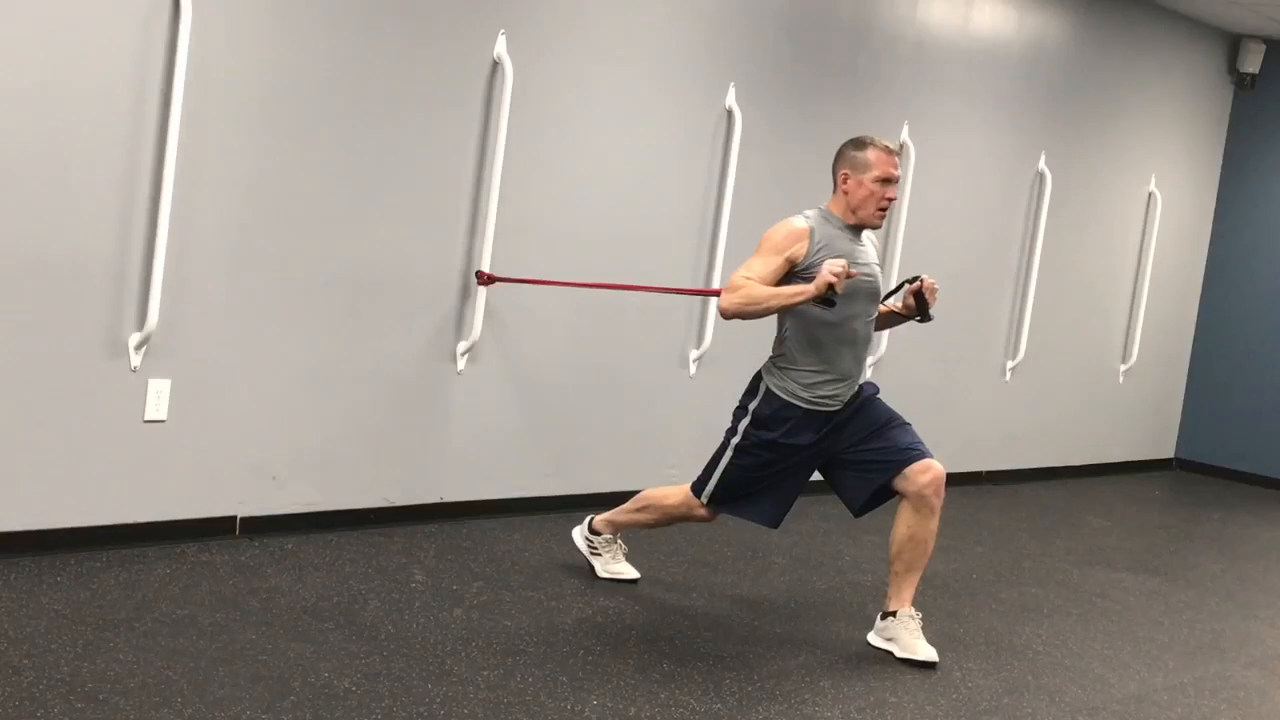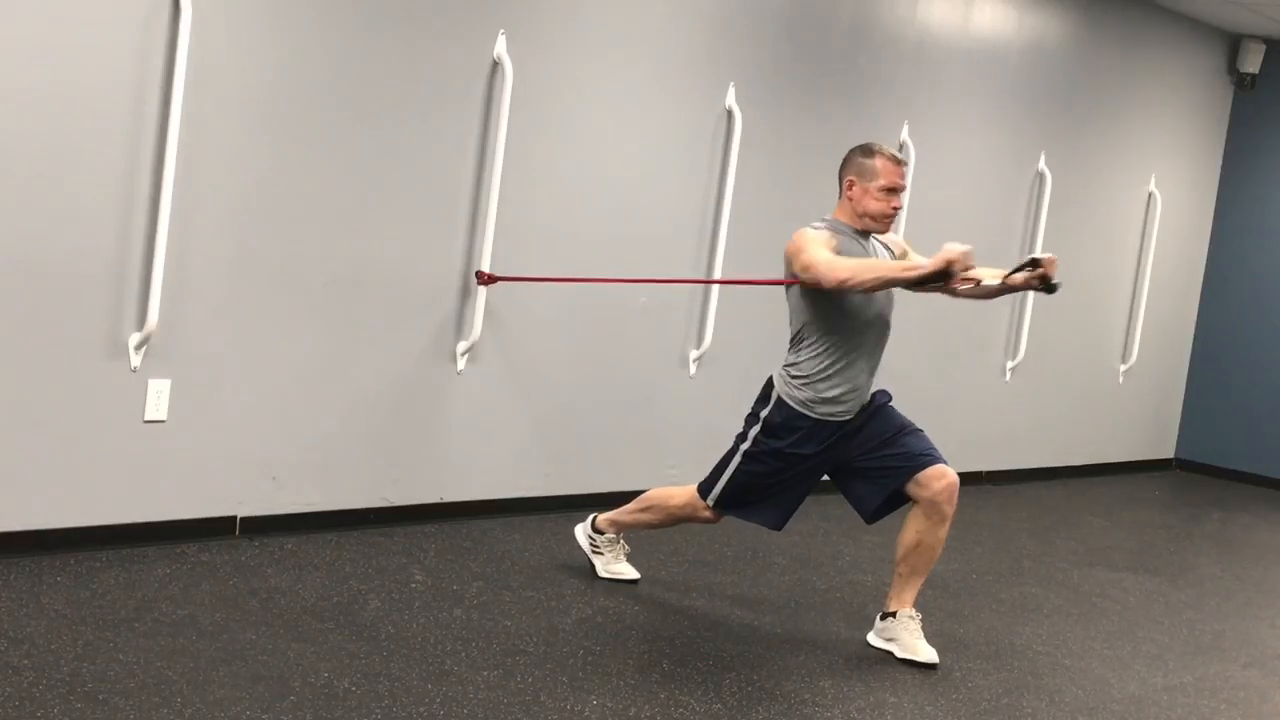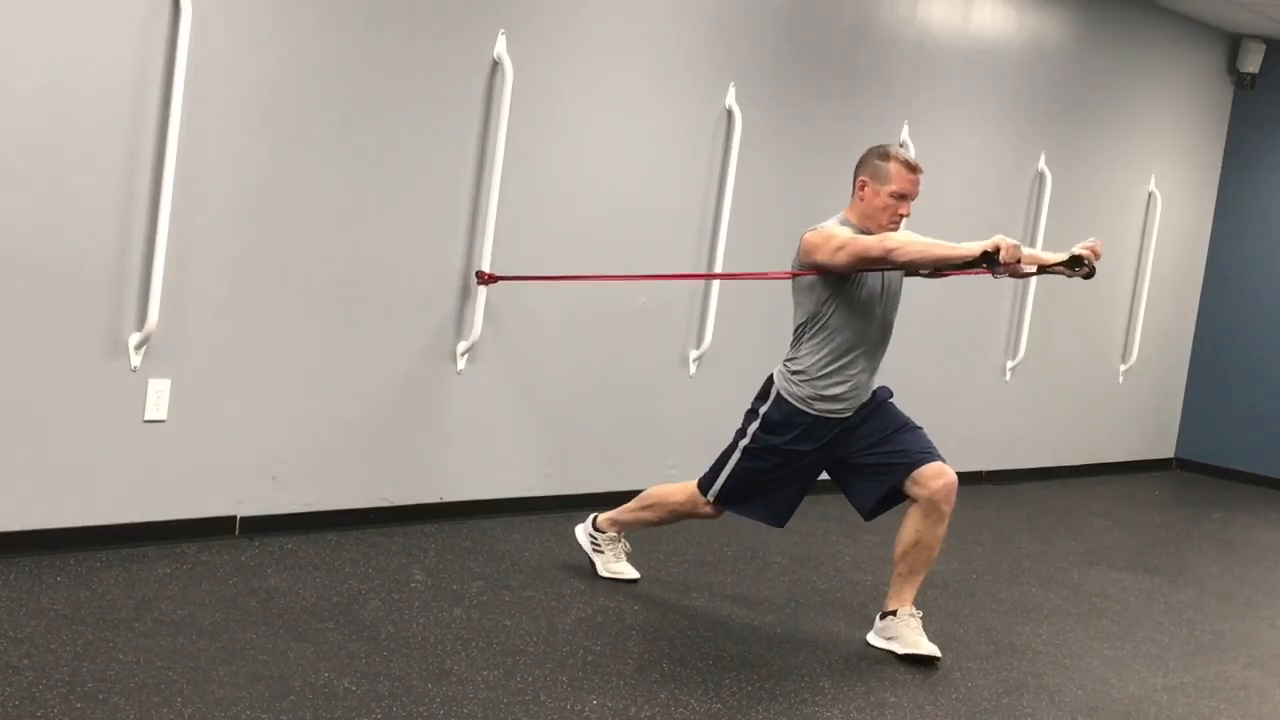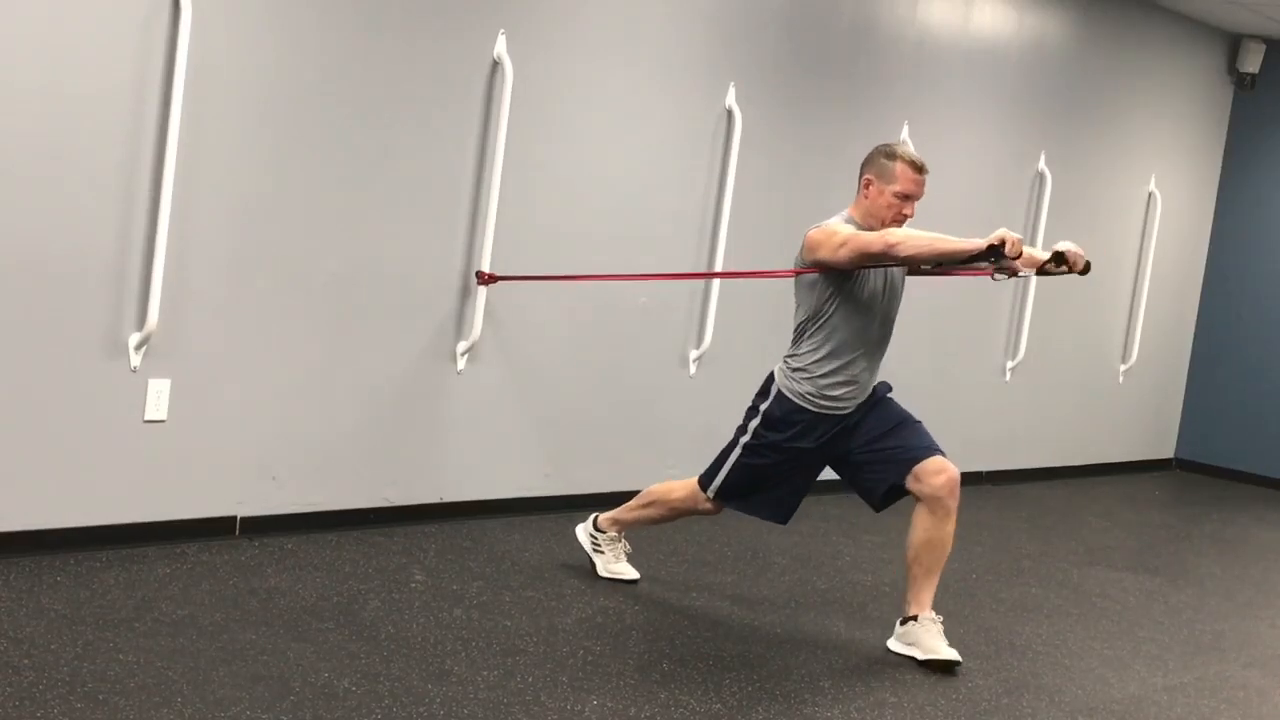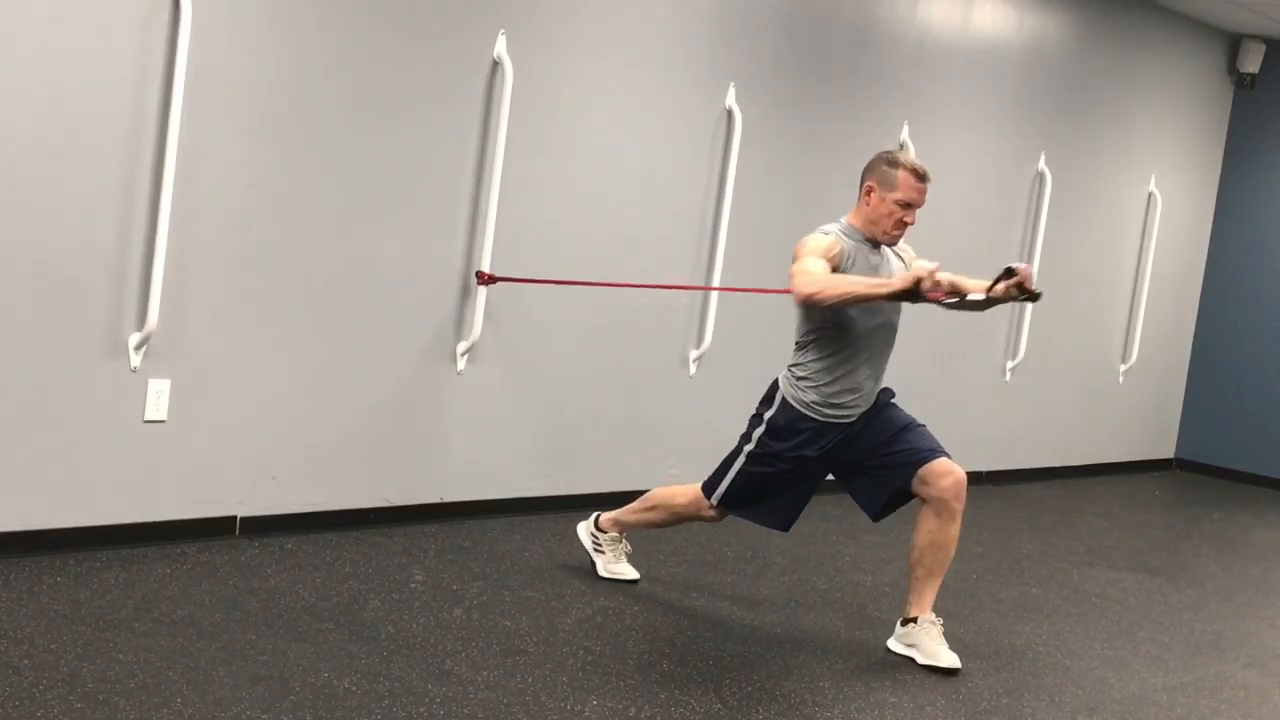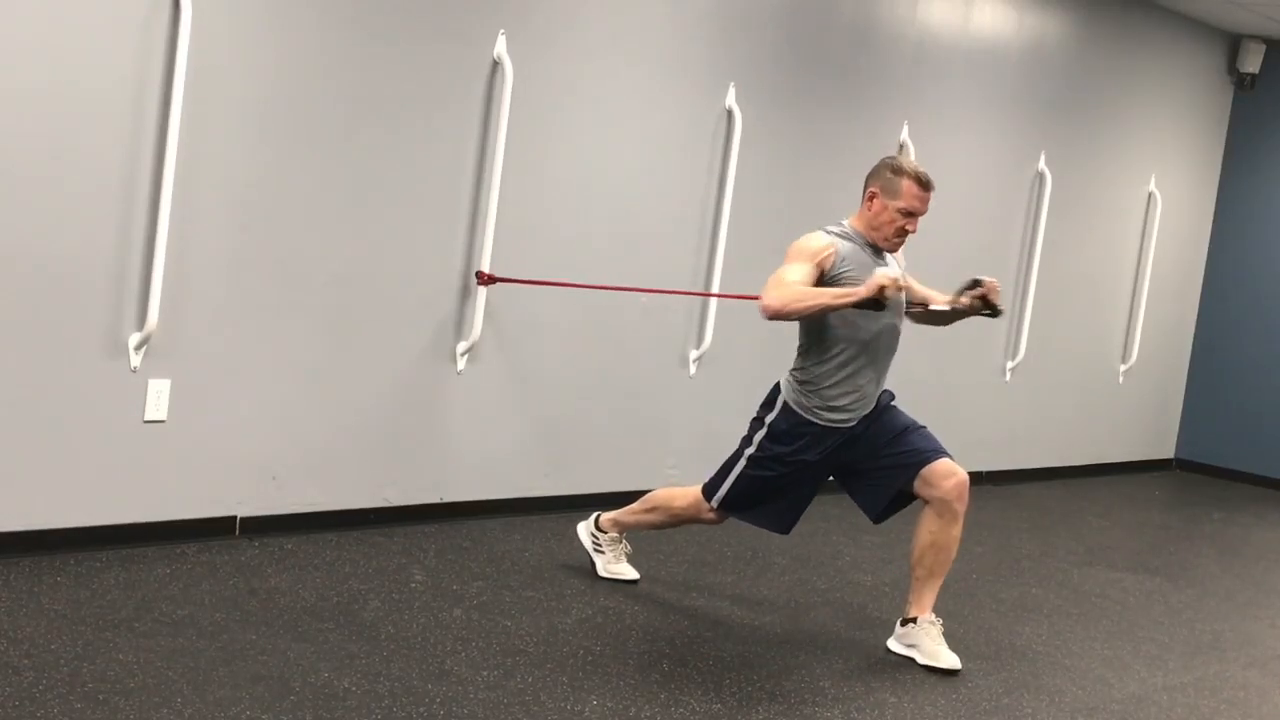
dt=0.5s
person 1, frame 1
left shoulder: (865, 241)
right shoulder: (798, 233)
right elbow: (732, 301)
left wrist: (903, 310)
right wrist: (811, 290)
left hip: (850, 404)
right hip: (784, 407)
left knee: (927, 481)
right knee: (702, 504)
left ankle: (897, 619)
right ankle: (599, 530)
person 1, frame 2
left shoulder: (888, 246)
right shoulder: (811, 242)
left elbow: (955, 278)
right elbow: (842, 276)
left wrist: (1018, 279)
right wrist: (932, 266)
left hip: (859, 412)
right hip: (796, 414)
left knee: (940, 487)
right knee: (707, 506)
left ankle: (895, 619)
right ankle: (603, 529)
person 1, frame 3
left shoulder: (896, 240)
right shoulder: (823, 240)
left elbow: (961, 256)
right elbow: (885, 251)
left wrist: (1054, 259)
right wrist: (981, 249)
left hip: (859, 410)
right hip: (795, 410)
left knee: (938, 486)
right knee: (707, 501)
left ankle: (895, 618)
right ankle: (604, 527)
person 1, frame 4
left shoulder: (900, 239)
right shoulder: (827, 237)
left elbow: (959, 257)
right elbow: (889, 247)
left wrist: (1043, 257)
right wrist: (985, 244)
left hip: (861, 405)
right hip: (796, 406)
left knee: (941, 482)
right knee: (709, 498)
left ankle: (916, 624)
right ankle: (604, 528)
person 1, frame 5
left shoulder: (894, 252)
right shoulder: (822, 244)
left elbow: (953, 286)
right elbow: (809, 289)
left wrist: (1001, 288)
right wrist: (893, 286)
left hip: (867, 412)
right hip: (802, 415)
left knee: (947, 484)
right knee: (710, 505)
left ankle: (916, 625)
right ankle: (606, 527)
person 1, frame 6
left shoulder: (888, 257)
right shoulder: (819, 248)
left elbow: (923, 307)
right elbow: (775, 303)
left wrist: (961, 303)
right wrist: (863, 293)
left hip: (869, 415)
right hip: (803, 420)
left knee: (950, 486)
right knee: (710, 507)
left ankle: (916, 625)
right ankle: (604, 528)
